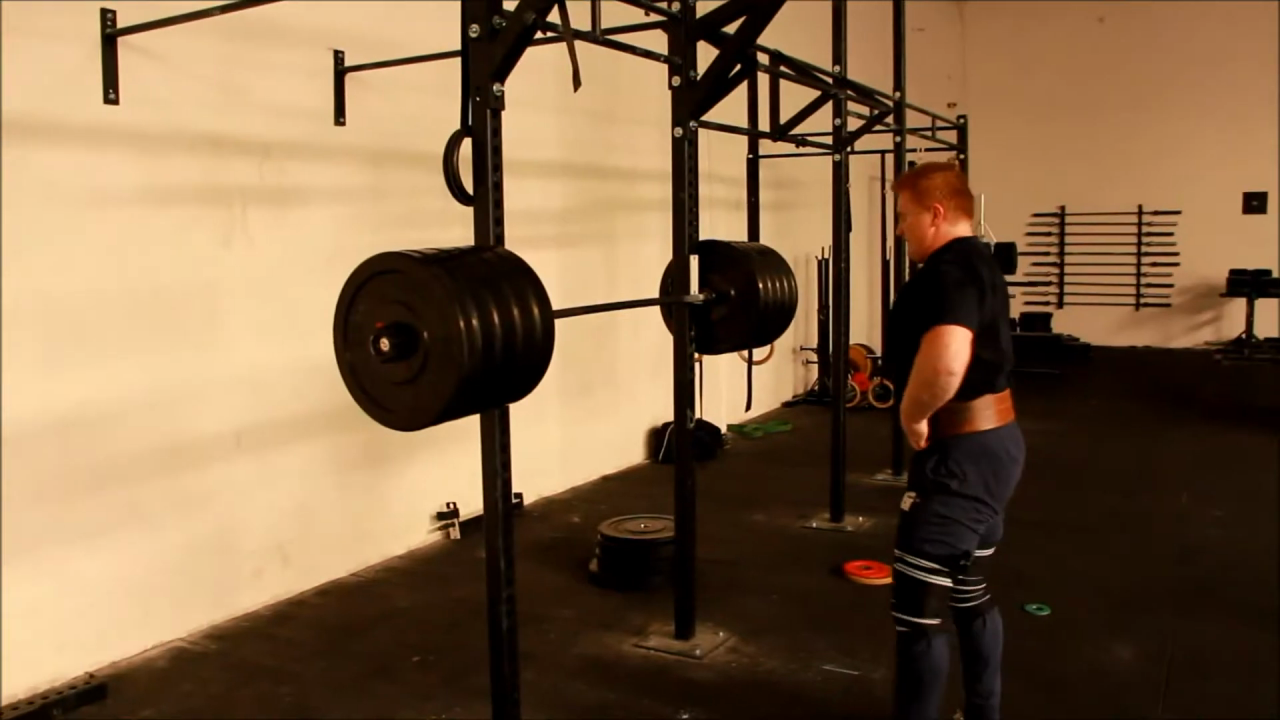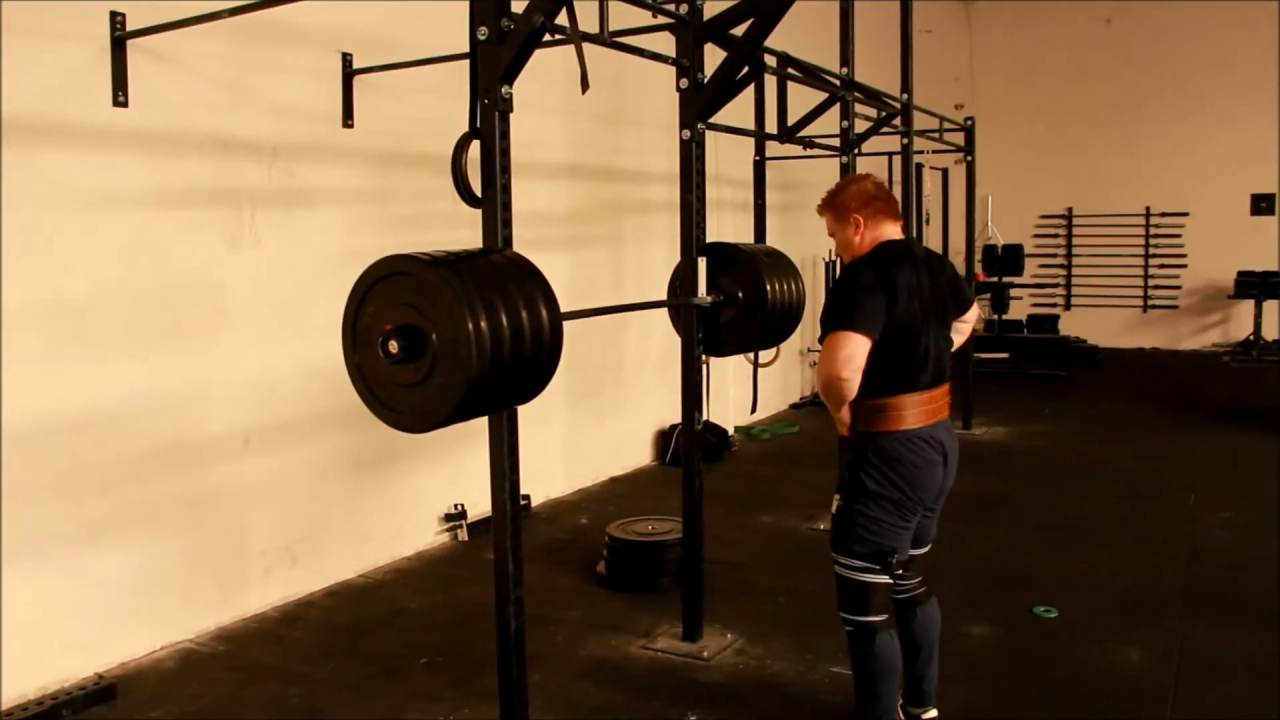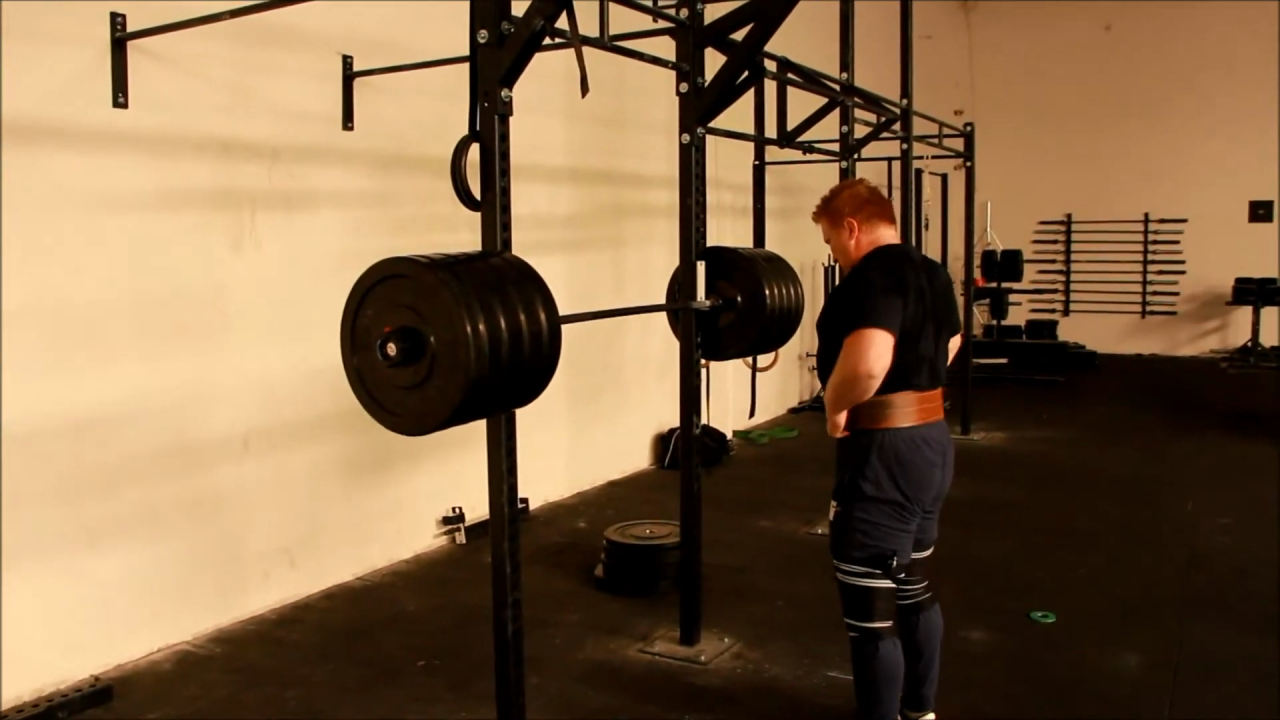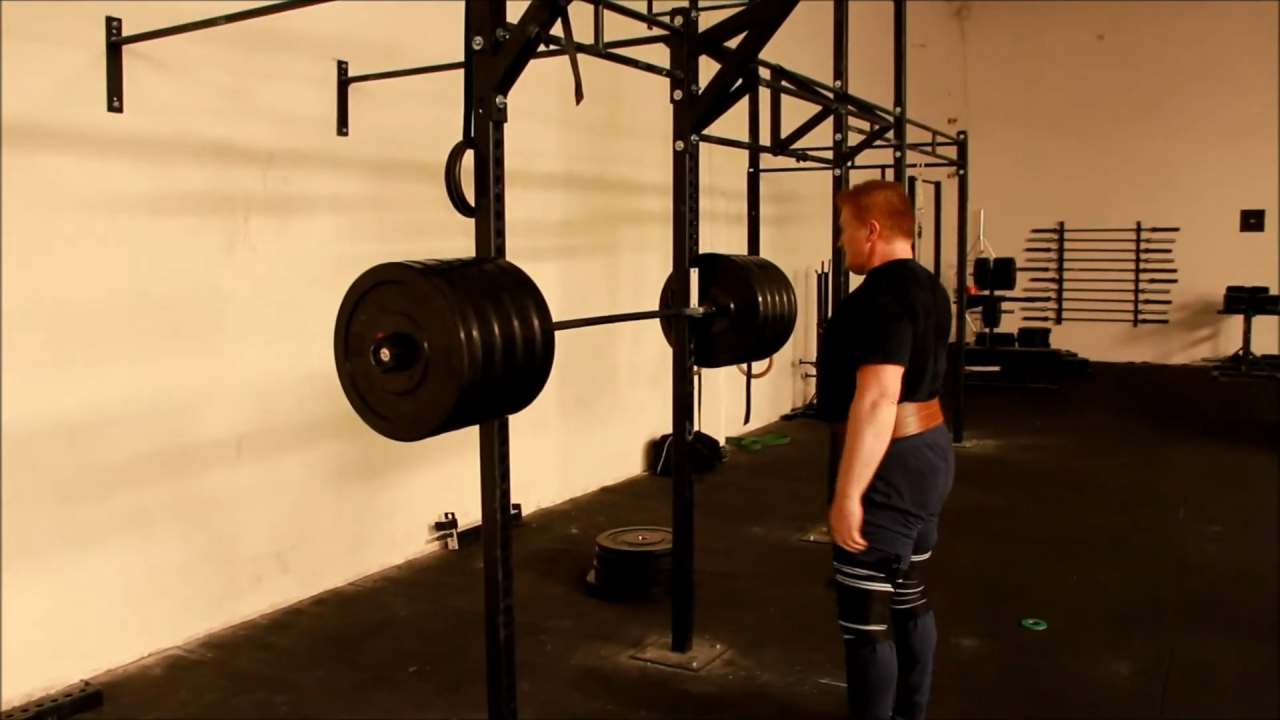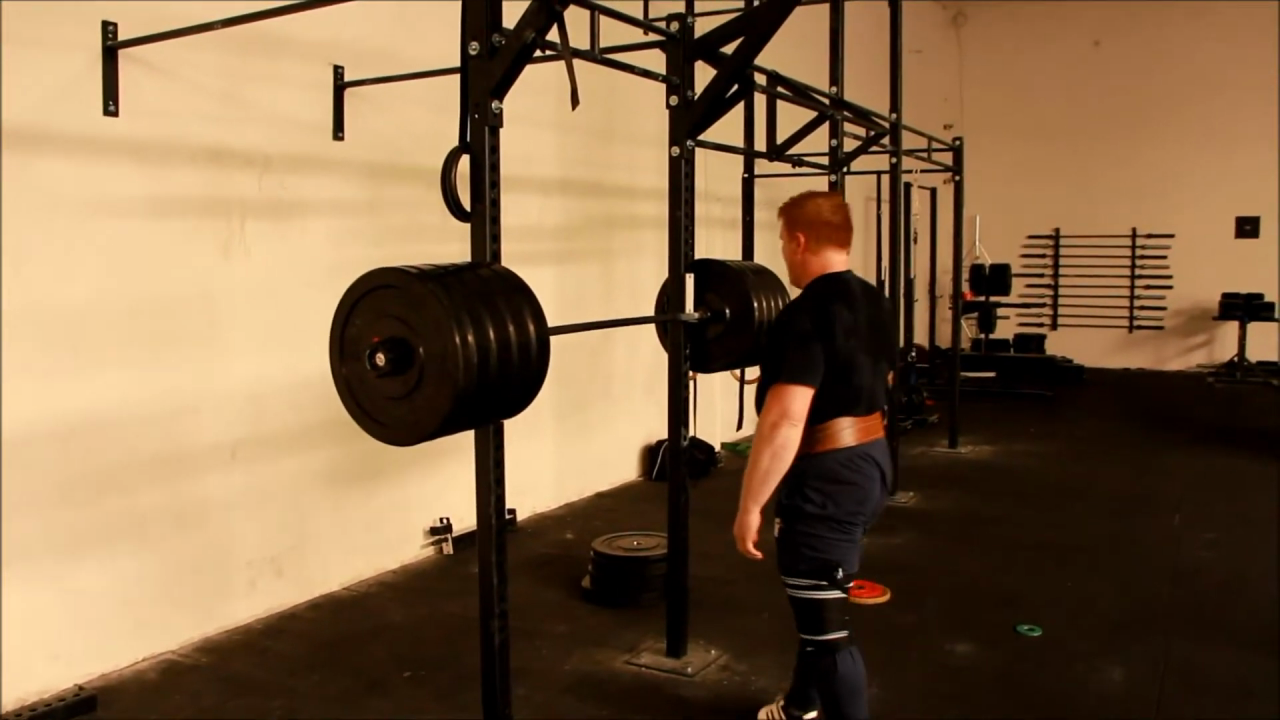
dt=1s
person 1, frame 1
left shoulder: (944, 271)
right shoulder: (980, 263)
left elbow: (945, 360)
left wrist: (911, 414)
left hip: (960, 454)
right hip: (991, 443)
left knee: (918, 606)
right knee: (968, 590)
person 1, frame 2
left shoulder: (866, 276)
right shoulder: (935, 265)
left elbow: (839, 368)
right elbow: (966, 318)
left wrist: (840, 409)
left hip: (887, 454)
right hip: (936, 442)
left knee: (864, 603)
right knee: (907, 579)
person 1, frame 3
left shoulder: (872, 277)
right shoulder: (930, 272)
left elbow: (867, 362)
left wrist: (835, 405)
left hip: (884, 455)
right hip: (930, 443)
left knee: (870, 609)
right knee: (913, 587)
person 1, frame 4
left shoulder: (882, 295)
right shoulder: (926, 287)
left elbow: (876, 399)
left wrist: (847, 495)
left hip: (891, 466)
right hip: (929, 451)
left knee: (864, 615)
right knee: (908, 595)
person 1, frame 5
left shoulder: (806, 316)
right shoulder: (873, 302)
left elbow: (783, 421)
left wrist: (750, 505)
left hip: (827, 476)
right hip: (871, 460)
left knee: (825, 623)
right knee: (820, 600)
